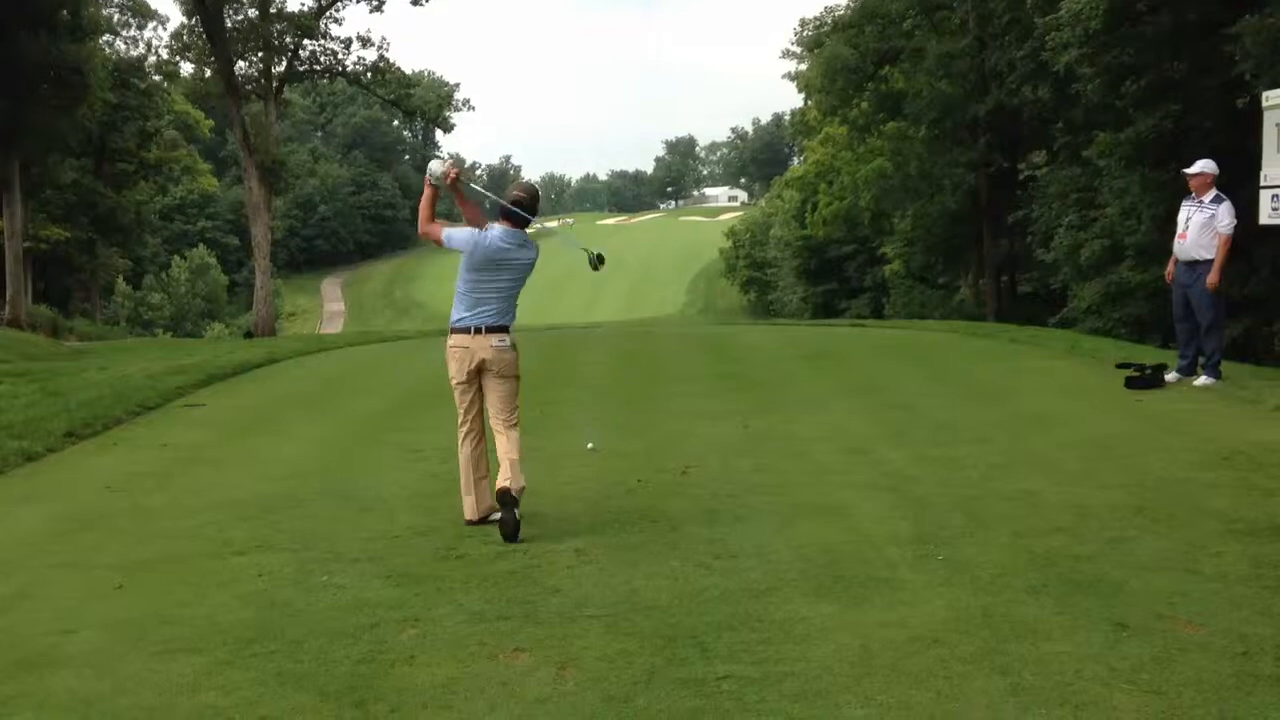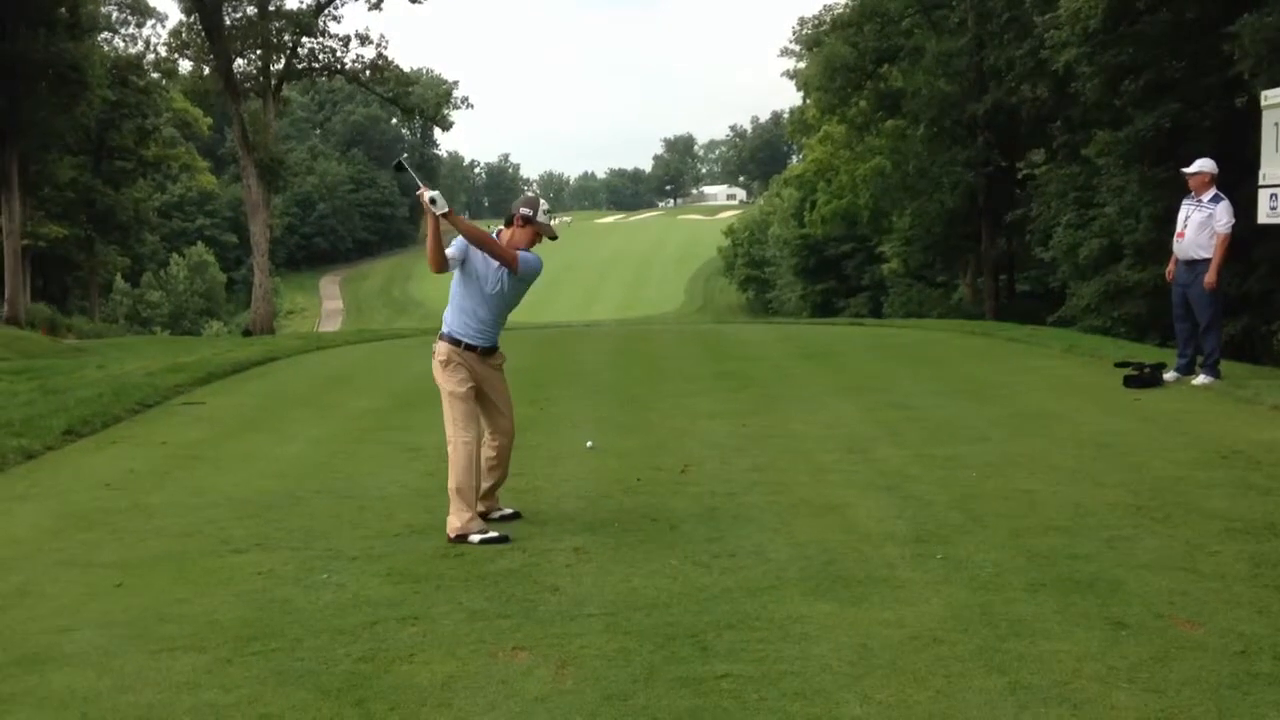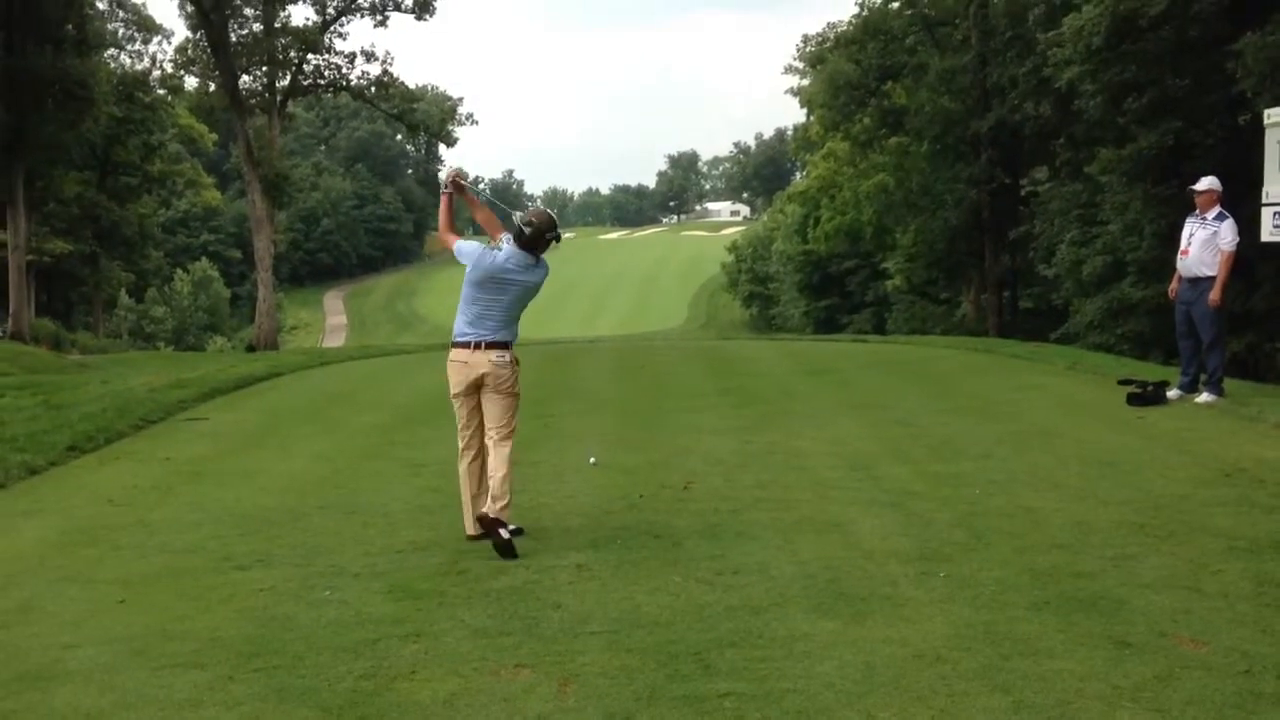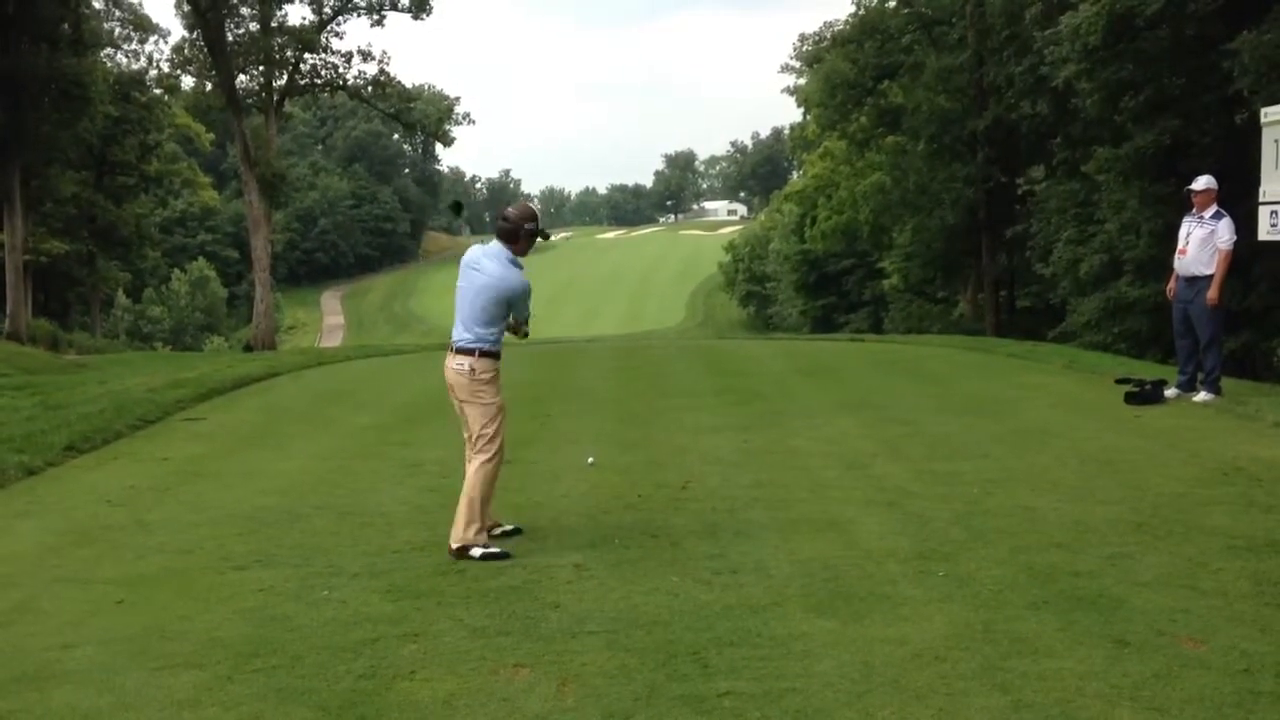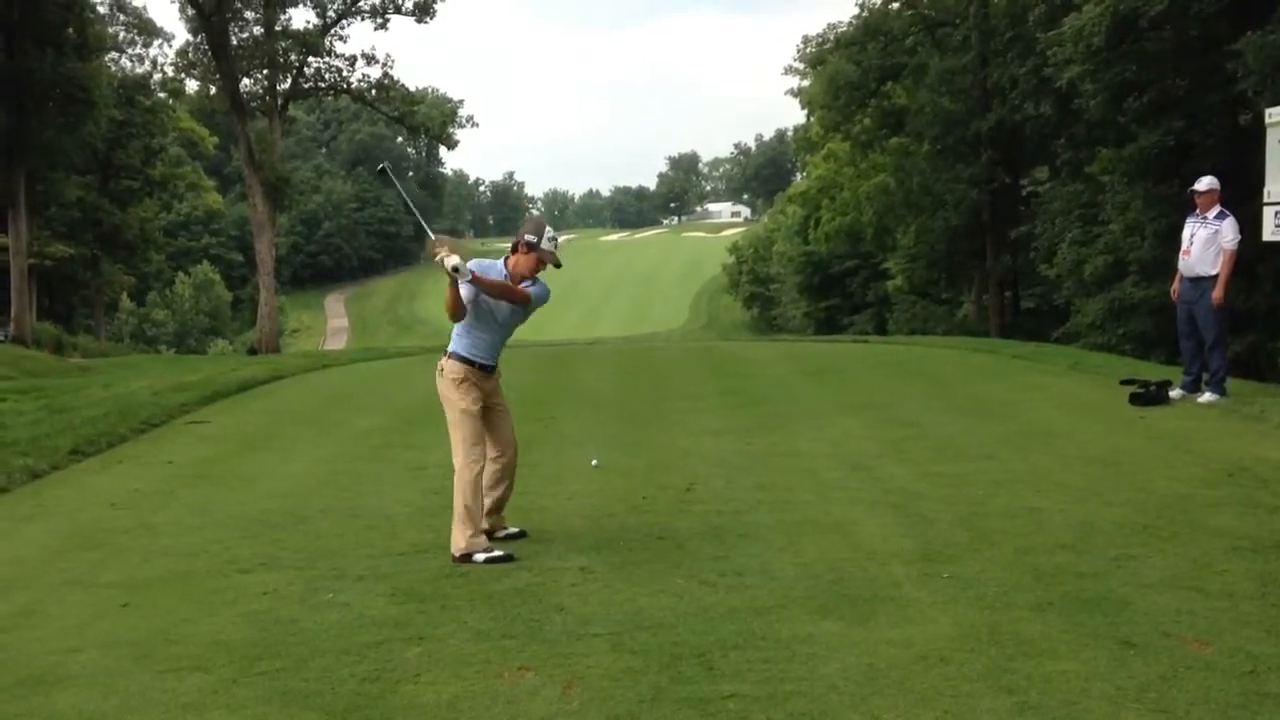
dt=1s
person 1, frame 1
left shoulder: (477, 243)
right shoulder: (531, 250)
left elbow: (424, 227)
left wrist: (433, 183)
right wrist: (457, 189)
left hip: (462, 343)
right hip: (500, 344)
left knee: (469, 427)
right knee: (505, 422)
left ankle: (478, 506)
right ankle: (508, 487)
person 1, frame 2
left shoulder: (531, 264)
right shoulder: (466, 242)
left elbow: (490, 248)
right elbow: (438, 265)
left wrist: (447, 215)
right wrist: (434, 221)
left hip: (489, 357)
right hip: (453, 354)
left knee: (502, 433)
right knee: (465, 437)
left ankle: (485, 503)
right ankle: (462, 523)
person 1, frame 3
left shoulder: (481, 258)
right shoulder: (539, 272)
left elbow: (444, 234)
right elbow: (499, 230)
left wrist: (448, 192)
right wrist: (468, 191)
left hip: (460, 358)
right hip: (499, 361)
left knee: (469, 444)
right knee: (500, 439)
left ankle: (477, 520)
right ankle: (494, 512)
person 1, frame 4
left shoulder: (473, 254)
right shoulder: (518, 283)
right elbow: (520, 326)
right wrist: (514, 326)
left hip: (457, 361)
right hip: (479, 367)
left knee: (477, 447)
right knee: (488, 451)
left ankle: (480, 522)
right ankle: (466, 539)
person 1, frame 5
left shoulder: (539, 291)
right shoulder: (478, 269)
left elbow: (506, 292)
right elbow: (456, 315)
left wrist: (469, 276)
right wrist: (454, 278)
left hip: (487, 375)
right hip: (458, 372)
left knee: (504, 451)
right knee: (471, 457)
left ankle: (490, 522)
right ankle: (468, 544)
person 2, frame 1
left shoulder: (1221, 205)
right shoulder: (1186, 202)
left elbow: (1225, 240)
left wrist: (1215, 272)
right wrist: (1171, 263)
left hip: (1203, 269)
right hip: (1182, 267)
left knee: (1208, 322)
right knee: (1182, 319)
left ankle: (1211, 371)
right ankle: (1185, 366)
person 2, frame 2
left shoulder: (1219, 204)
right shoulder: (1187, 201)
left elbow: (1222, 239)
left wrist: (1212, 271)
right wrist: (1172, 262)
left hip: (1202, 268)
right hip: (1182, 267)
left knee: (1207, 320)
right knee: (1182, 318)
left ankle: (1210, 369)
right ankle: (1184, 365)
person 2, frame 3
left shoulder: (1224, 222)
right shoulder: (1191, 219)
left elbow: (1227, 256)
left wrist: (1217, 289)
right wrist: (1175, 280)
left hip: (1206, 286)
right hip: (1186, 284)
left knee: (1210, 338)
right knee: (1185, 336)
left ankle: (1213, 387)
right ankle: (1187, 383)
person 2, frame 4
left shoulder: (1221, 221)
right shoulder: (1188, 218)
left elbow: (1224, 255)
left wrist: (1215, 287)
right wrist: (1173, 279)
left hip: (1203, 284)
right hip: (1183, 283)
left knee: (1208, 337)
right knee: (1183, 336)
left ankle: (1210, 386)
right ankle: (1185, 382)
person 2, frame 5
left shoulder: (1225, 221)
right shoulder: (1190, 219)
left elbow: (1229, 255)
left wrist: (1220, 287)
right wrist: (1177, 280)
left hip: (1208, 285)
right hip: (1187, 284)
left knee: (1213, 338)
right knee: (1187, 336)
left ankle: (1216, 387)
right ankle: (1190, 383)
